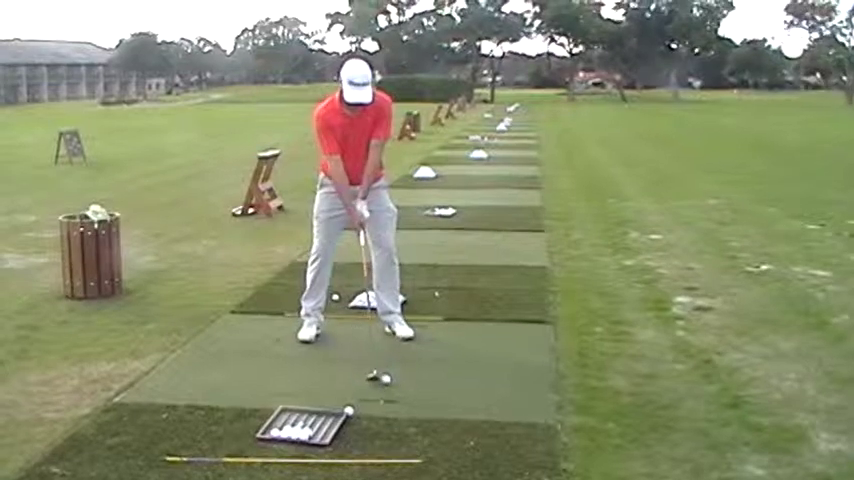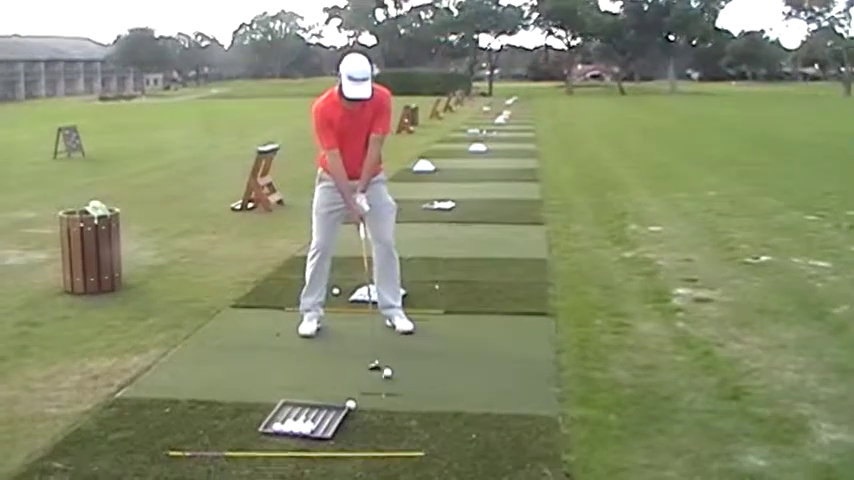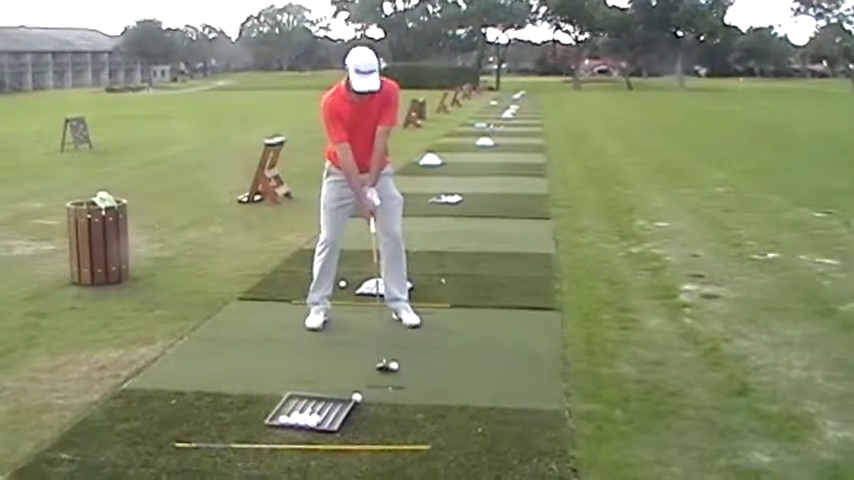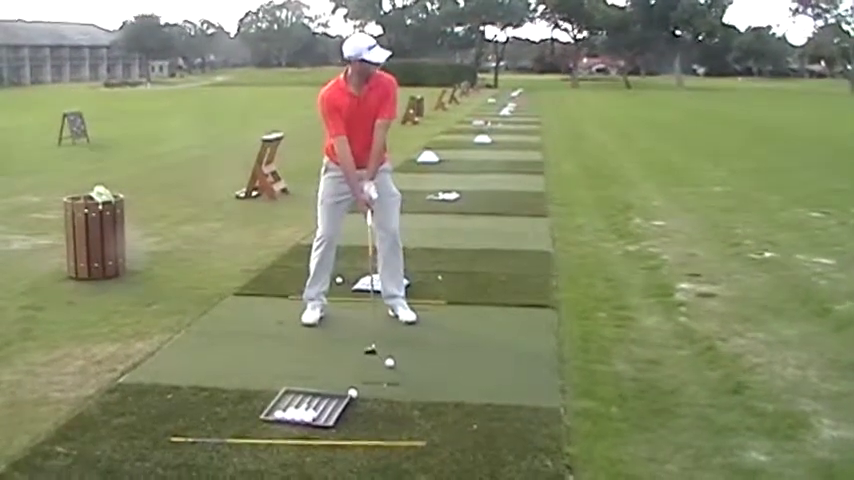
dt=0.7s
person 1, frame 1
left shoulder: (383, 104)
right shoulder: (323, 114)
left elbow: (375, 153)
right elbow: (335, 164)
left wrist: (362, 199)
right wrist: (350, 208)
left hip: (373, 185)
right hip: (333, 186)
left knee: (386, 250)
right knee: (321, 252)
left ankle: (392, 316)
right ankle: (311, 317)
person 1, frame 2
left shoulder: (382, 98)
right shoulder: (322, 107)
left elbow: (374, 147)
right elbow: (333, 158)
left wrist: (361, 191)
right wrist: (349, 202)
left hip: (371, 179)
right hip: (332, 181)
left knee: (385, 243)
right knee: (321, 246)
left ankle: (392, 310)
right ankle: (311, 312)
person 1, frame 3
left shoulder: (389, 91)
right shoulder: (331, 102)
left elbow: (381, 140)
right elbow: (343, 151)
left wrist: (371, 185)
right wrist: (360, 197)
left hip: (378, 172)
right hip: (340, 174)
left knee: (393, 236)
right knee: (329, 239)
left ankle: (399, 303)
right ankle: (318, 305)
person 1, frame 4
left shoulder: (387, 84)
right shoulder: (329, 95)
left elbow: (380, 134)
right elbow: (341, 145)
left wrist: (370, 179)
right wrist: (356, 190)
left hip: (377, 169)
right hip: (338, 170)
left knee: (390, 233)
right knee: (326, 235)
left ankle: (396, 300)
right ankle: (314, 301)
